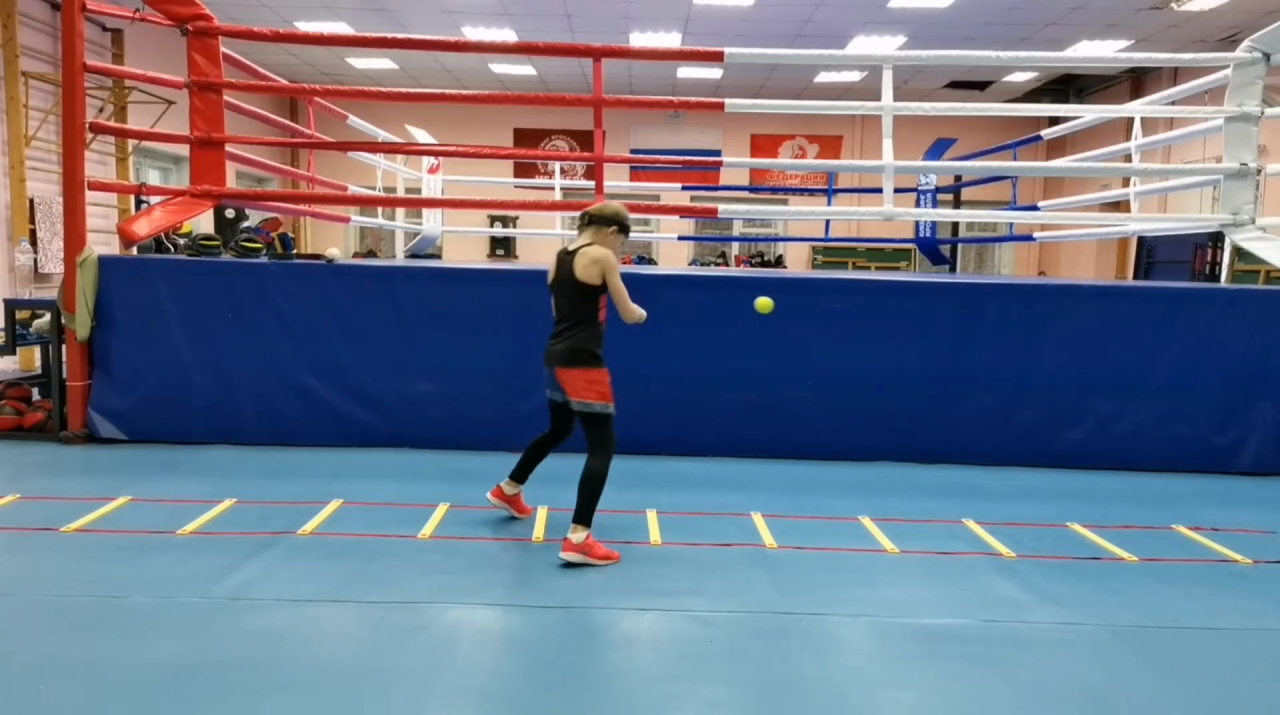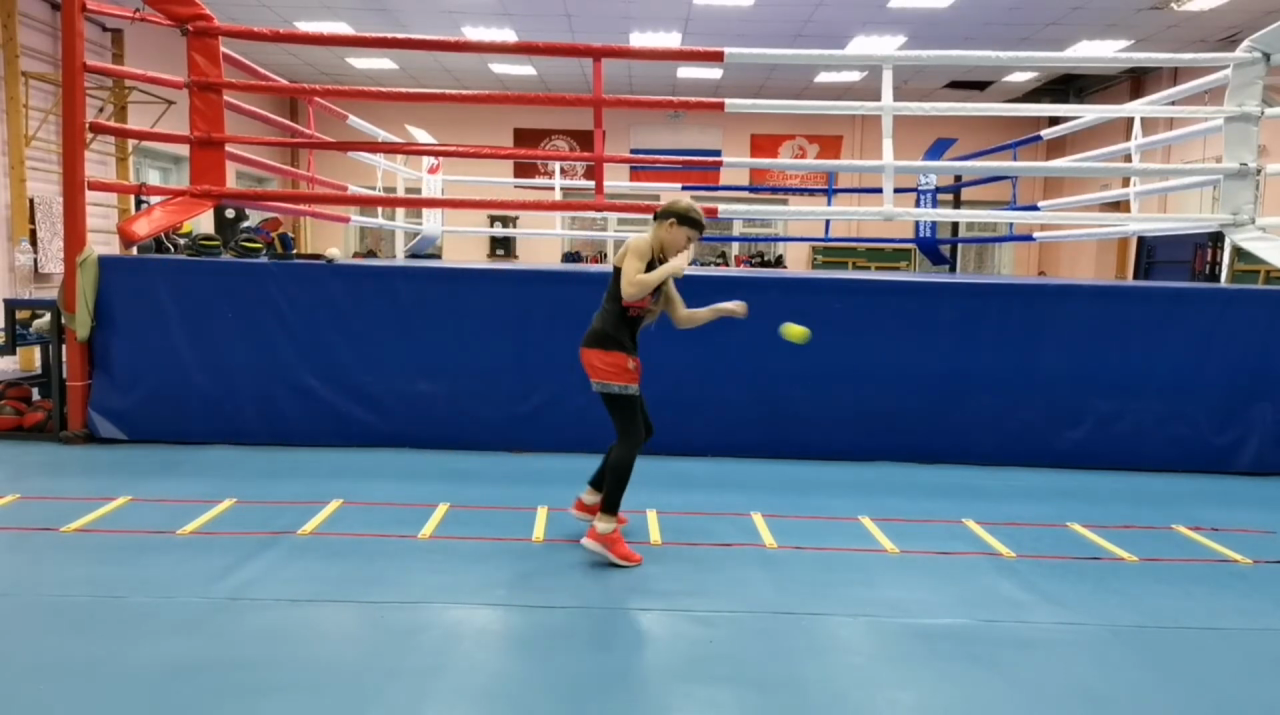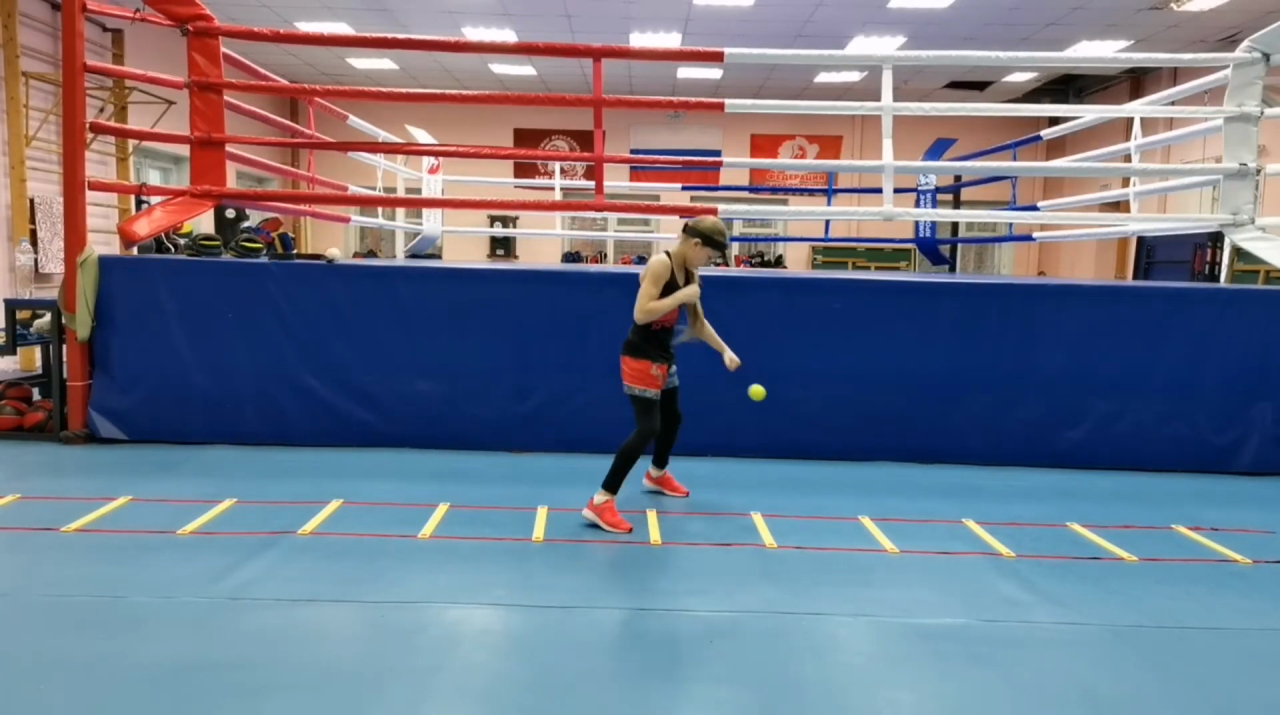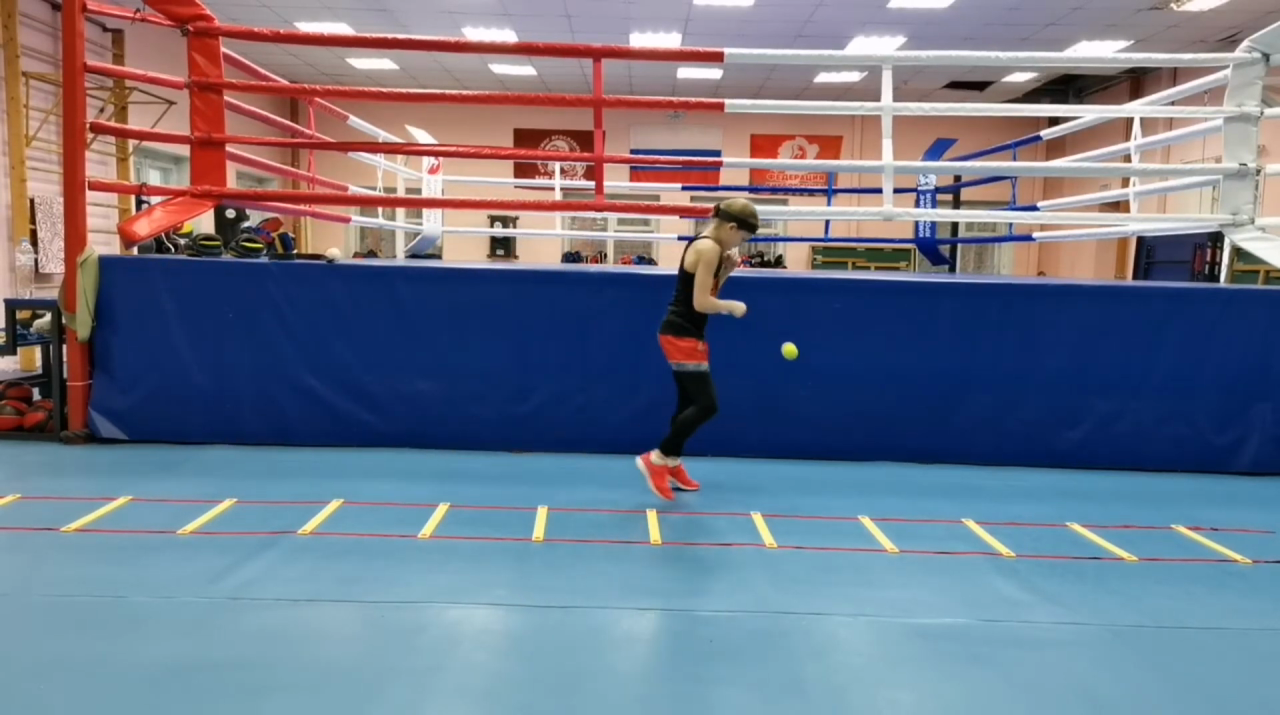
dt=0.5s
person 1, frame 1
left shoulder: (560, 258)
right shoulder: (601, 257)
right elbow: (627, 314)
right wrist: (641, 313)
left hip: (558, 357)
right hip: (583, 362)
left knee: (559, 431)
right knee: (602, 446)
left ankle: (507, 490)
right ankle: (577, 538)
person 1, frame 2
left shoulder: (662, 270)
right shoulder: (638, 244)
left elbow: (682, 320)
right elbow: (630, 290)
left wrist: (724, 307)
right wrist: (669, 269)
left hip: (618, 352)
right hip: (607, 349)
left knee: (641, 431)
right knee: (629, 436)
left ankle: (591, 499)
right ankle: (603, 530)
person 1, frame 3
left shoulder: (689, 275)
right shoulder: (660, 264)
left elbow: (698, 323)
right elbow: (640, 314)
left wrist: (725, 350)
right wrist: (681, 296)
left hip: (663, 358)
right hip: (640, 357)
left knee: (672, 421)
right knee: (648, 428)
left ankle: (658, 473)
right ankle: (601, 500)
person 1, frame 4
left shoulder: (703, 245)
right shoulder: (707, 249)
left elbow: (708, 288)
right elbow: (702, 303)
left wrist: (728, 267)
right wrist: (733, 307)
left hip: (686, 334)
right hip: (682, 336)
left knee: (691, 402)
right knee: (706, 404)
left ankle: (662, 462)
right ankle: (661, 462)
